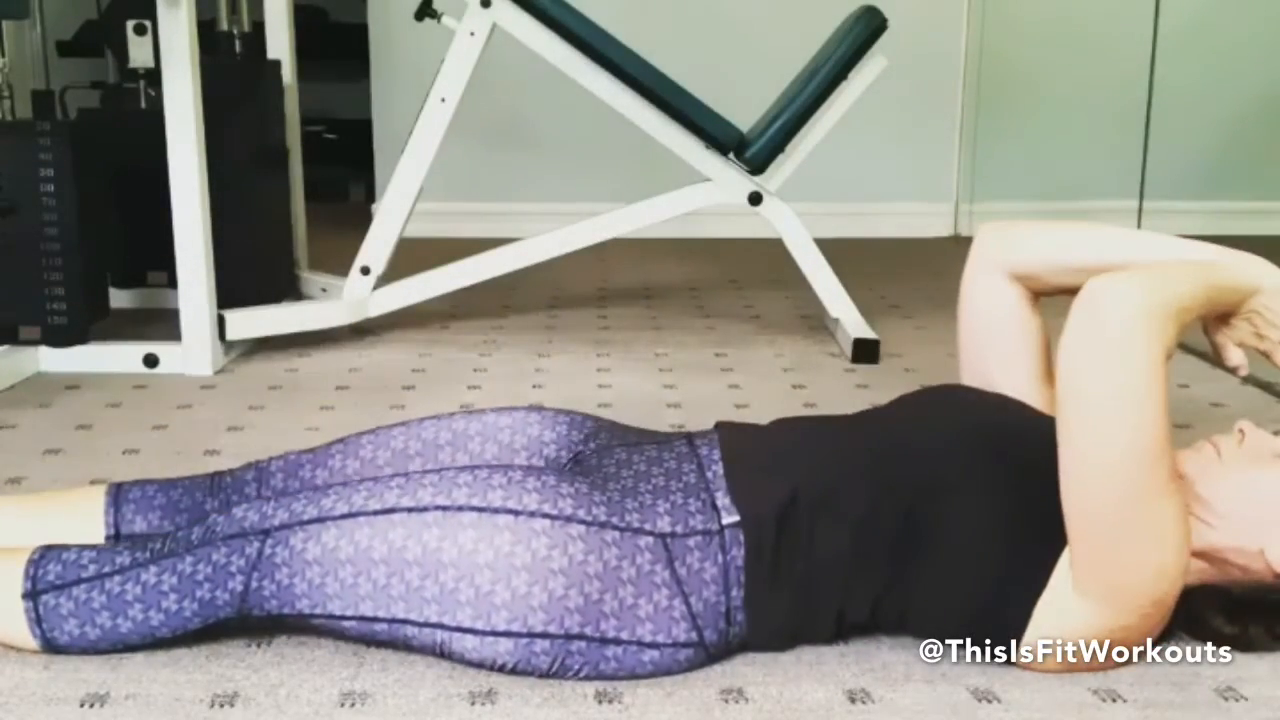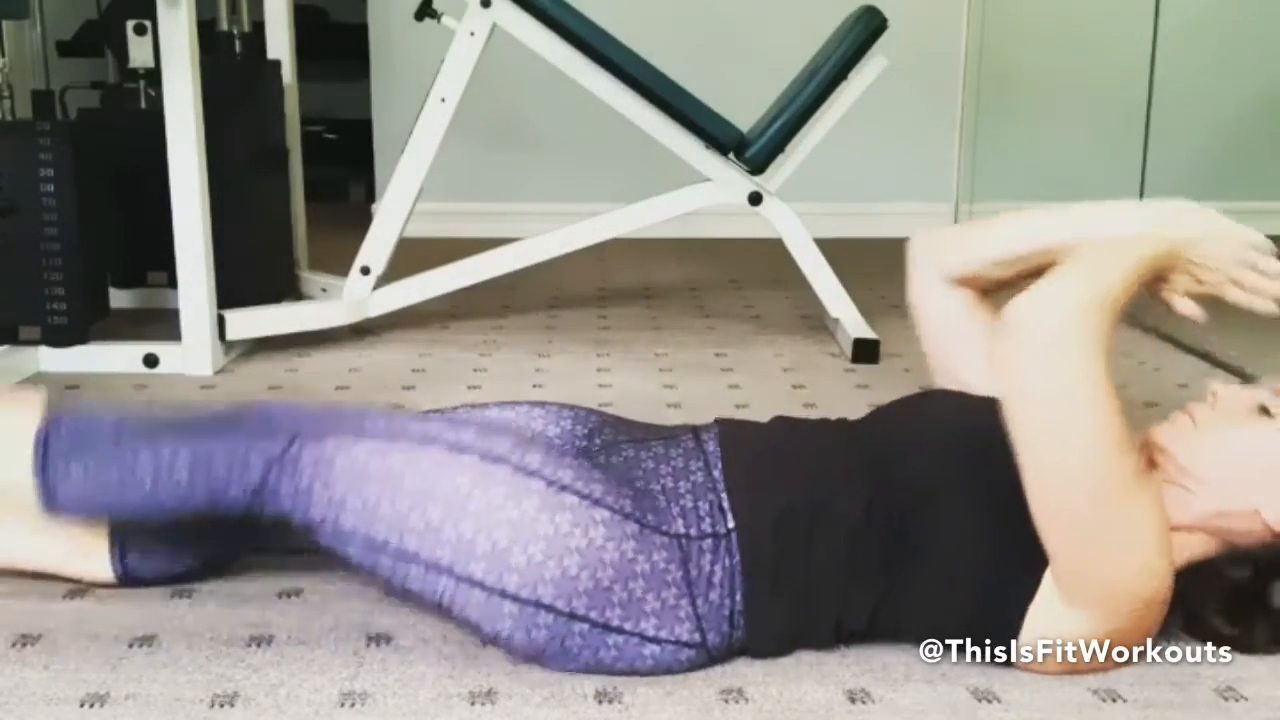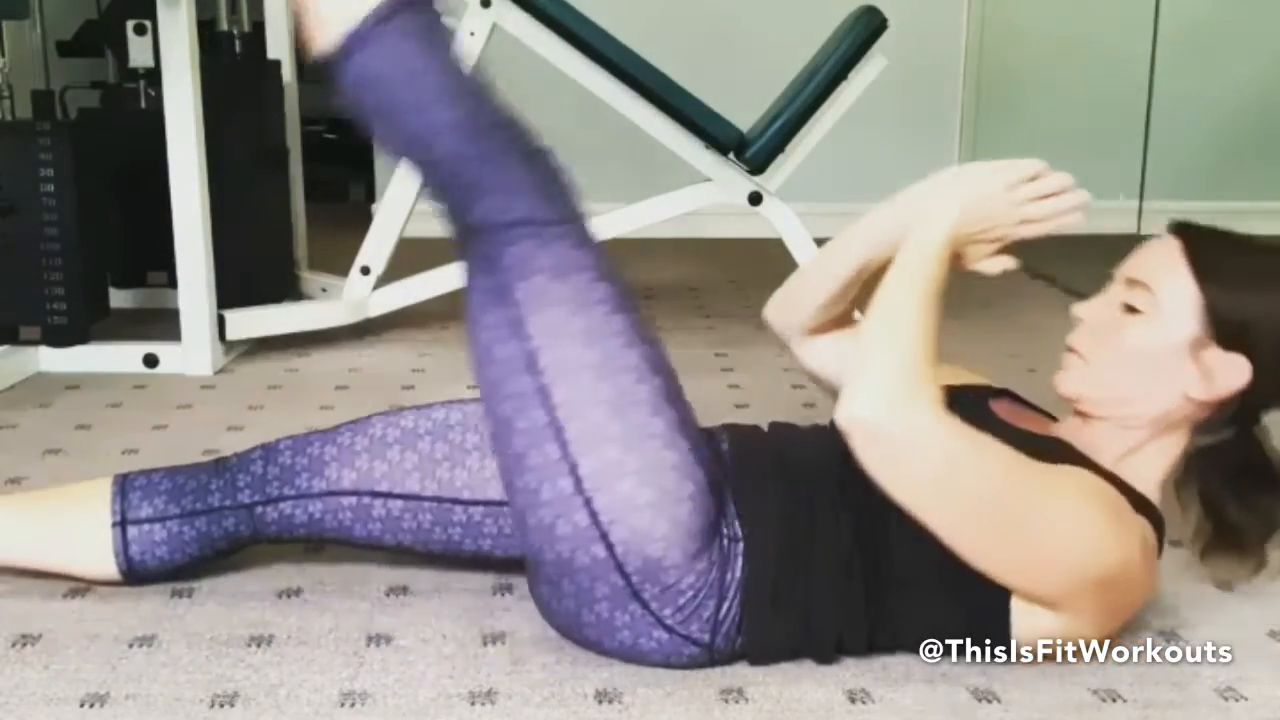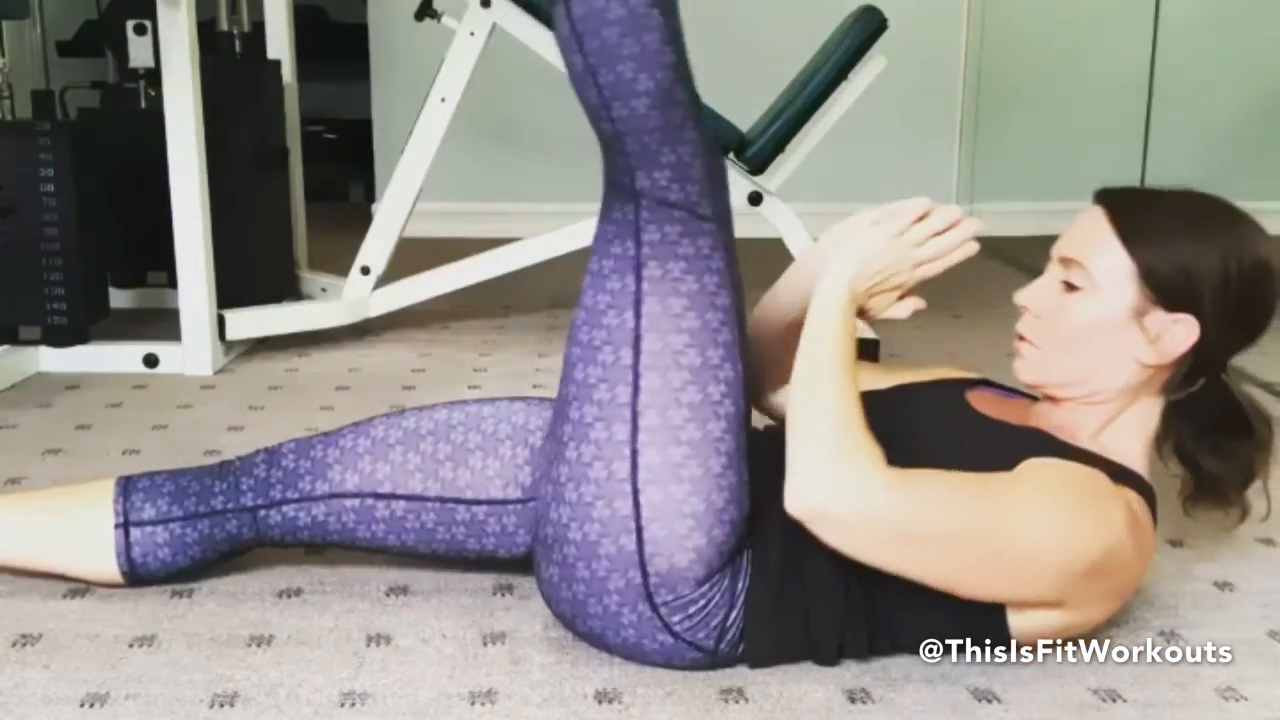
dt=0.4s
person 1, frame 1
left shoulder: (1126, 579)
right shoulder: (1063, 468)
left elbow: (1114, 321)
right elbow: (1000, 258)
left hip: (669, 571)
right hip: (661, 470)
left knee: (247, 561)
right knee: (243, 500)
person 1, frame 2
left shoulder: (1119, 576)
right shoulder: (1075, 479)
left elbow: (1050, 328)
right elbow: (940, 262)
left wrist: (1154, 241)
right wrist: (1152, 228)
left hip: (672, 576)
right hip: (668, 471)
left knee: (285, 456)
right knee: (286, 472)
person 1, frame 3
left shoulder: (1099, 545)
right shoulder: (1026, 441)
left elbow: (883, 426)
right elbow: (802, 319)
left wrist: (932, 238)
right wrist: (923, 210)
left hip: (676, 583)
right hip: (700, 496)
left knee: (516, 214)
right knee: (266, 482)
person 1, frame 4
left shoulder: (1093, 526)
right shoulder: (1019, 413)
left elbow: (831, 497)
right elbow: (763, 371)
left wrist: (841, 288)
right wrist: (831, 266)
left hip: (665, 579)
right hip: (622, 501)
left knee: (665, 187)
right knee: (265, 485)
